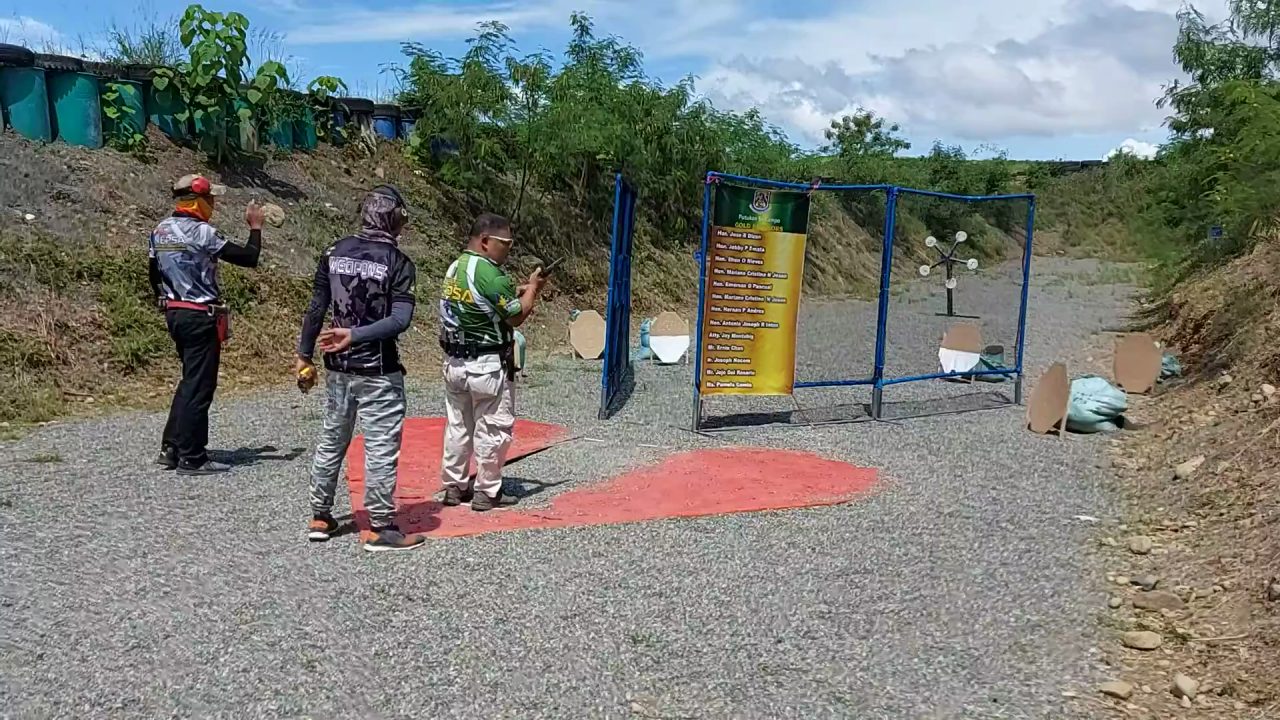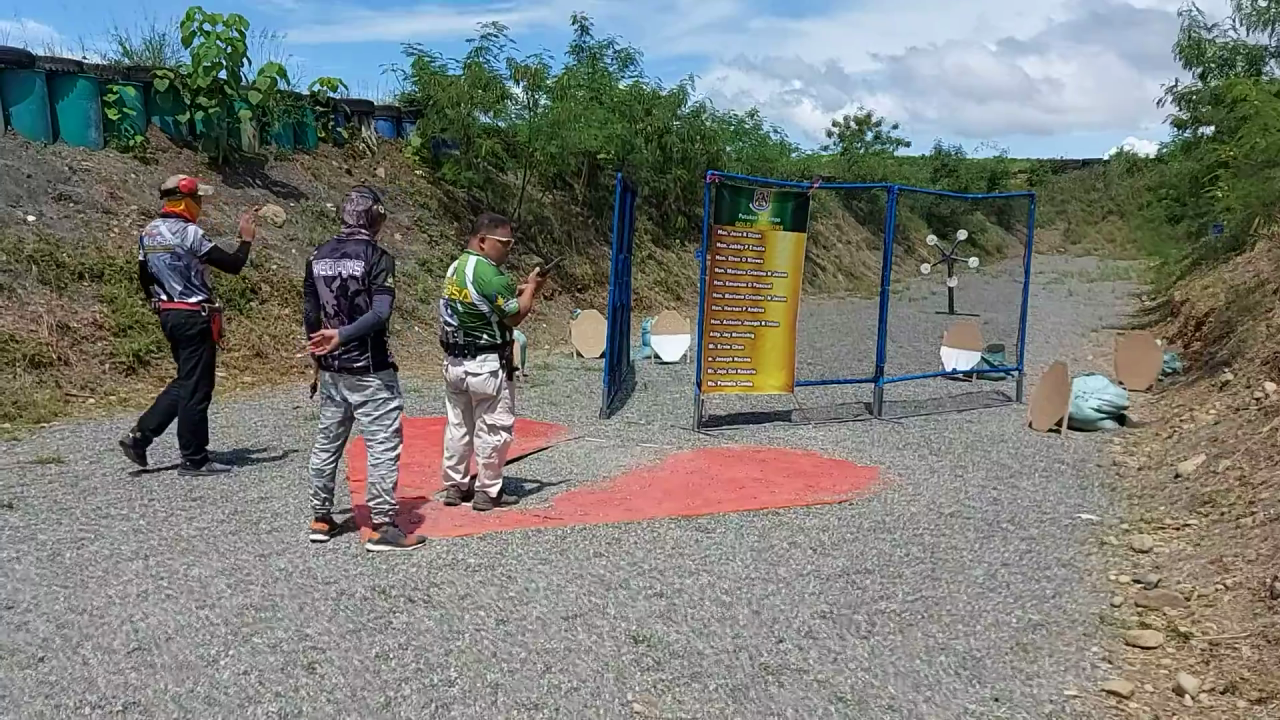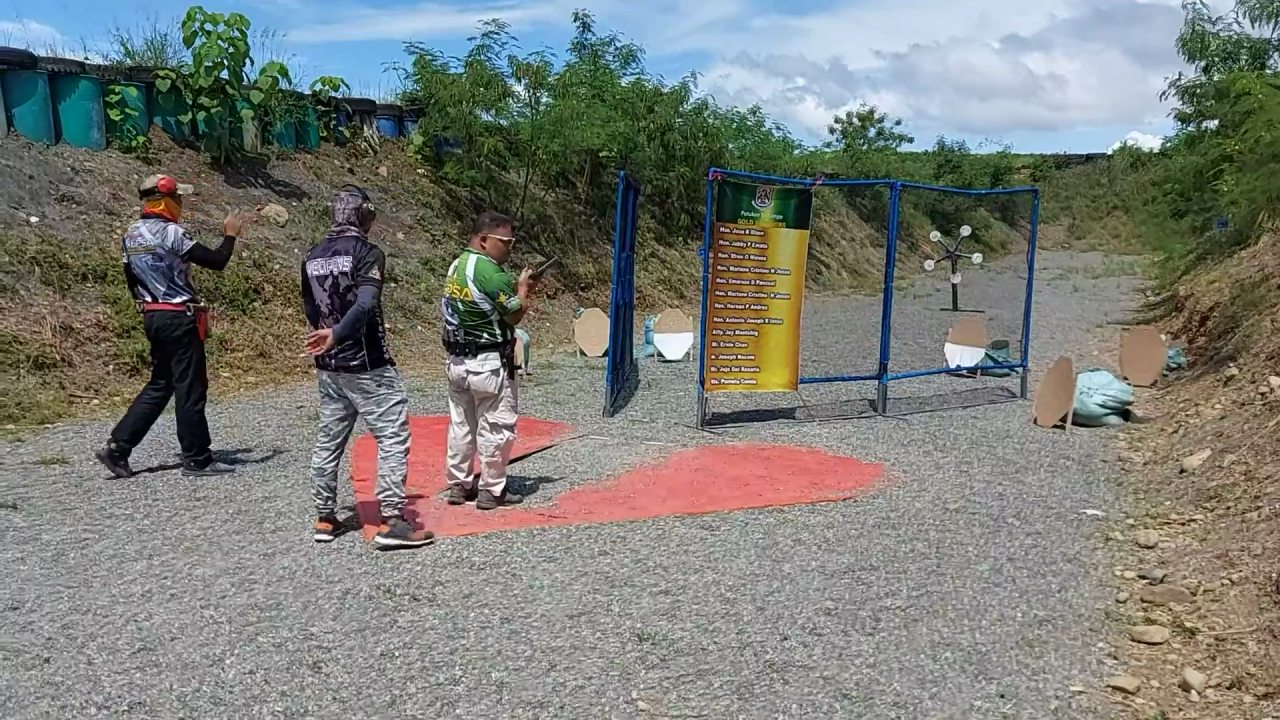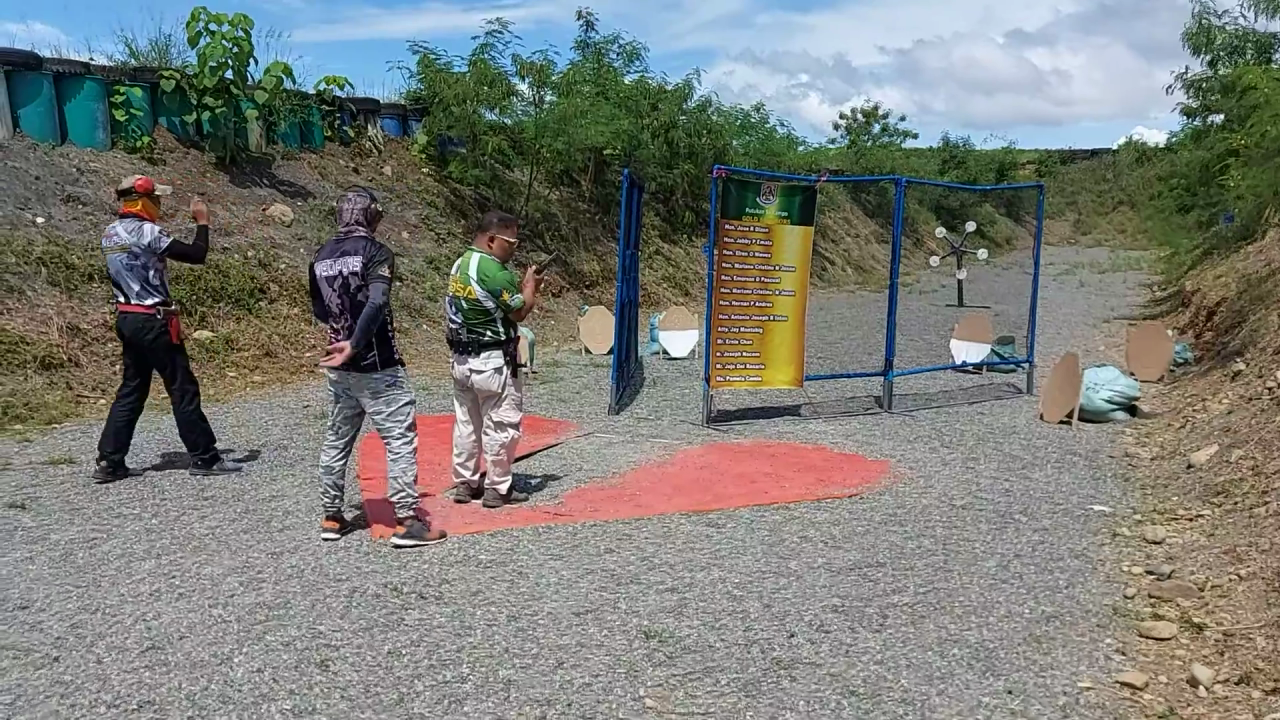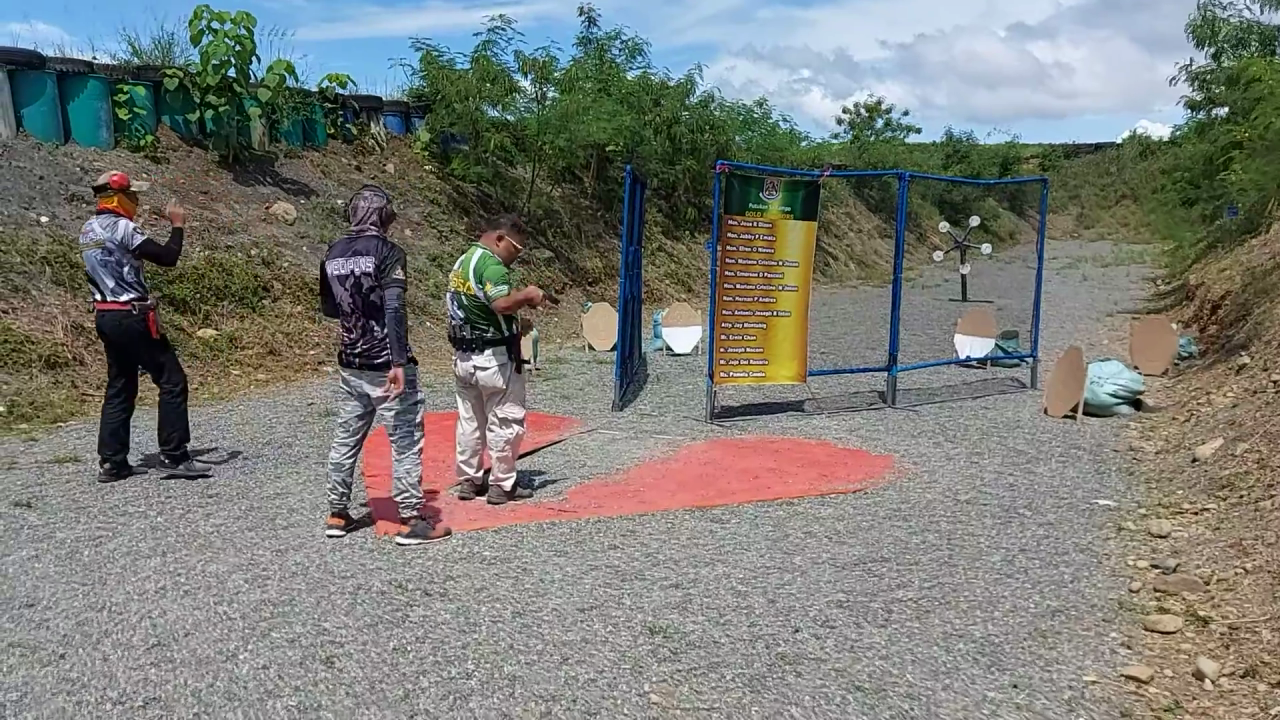
dt=0.2s
person 1, frame 1
left shoulder: (335, 252)
right shoulder: (398, 263)
left elbow: (316, 308)
right elbow: (400, 321)
left wrist: (305, 354)
right wrist: (354, 337)
left hip: (339, 367)
right hip: (378, 371)
left knee: (332, 440)
right knee: (382, 447)
left ankle: (320, 517)
right ankle: (381, 529)
person 1, frame 2
left shoulder: (319, 256)
right shoulder: (376, 257)
left elbow: (311, 313)
right elbow: (380, 314)
right wrist: (341, 336)
left hip: (332, 368)
right hip: (370, 368)
left knee: (327, 440)
right knee: (383, 445)
left ankle: (321, 519)
right ankle: (383, 528)
person 1, frame 3
left shoulder: (312, 257)
right shoulder: (367, 253)
left elbow: (312, 313)
right elbow: (366, 304)
right wrist: (335, 335)
left hip: (330, 368)
right hip: (368, 366)
left knee: (328, 441)
right knee: (393, 438)
left ankle: (325, 519)
right ankle: (391, 522)
person 1, frame 4
left shoulder: (321, 257)
right shoulder: (376, 252)
left elbow: (319, 312)
right elbow: (376, 302)
right wrist: (354, 343)
left hip: (340, 368)
right hip: (378, 365)
left knee: (336, 440)
right knee: (400, 440)
left ankle: (332, 518)
right ankle: (407, 522)
person 1, frame 5
left shoulder: (332, 255)
right shoulder: (388, 252)
left elbow: (329, 308)
right elbow: (394, 308)
right wrist: (399, 362)
left hip: (351, 363)
right hip: (384, 364)
left knee: (346, 437)
right knee: (406, 439)
left ankle: (337, 514)
right ankle: (411, 521)
person 2, frame 1
left shoulder: (160, 230)
right shoulder: (202, 232)
left elbow: (154, 275)
right elbow: (249, 259)
right wrist: (256, 227)
left hip: (175, 313)
right hip: (200, 317)
left knee: (190, 383)
right knee: (199, 388)
left ankle: (171, 448)
right ankle: (192, 459)
person 2, frame 2
left shoulder: (148, 232)
right shoulder: (189, 233)
left elbow: (145, 278)
right elbow: (233, 265)
right wrist: (246, 239)
left hip: (169, 315)
right hip: (194, 317)
left knee: (184, 382)
right knee: (196, 388)
left ankle: (139, 436)
right ankle: (194, 460)
person 2, frame 3
left shoulder: (131, 234)
right shoulder: (170, 233)
left elbow: (132, 280)
right elbow: (216, 261)
right wrist: (230, 234)
left hip: (153, 317)
right hip: (179, 318)
left knee: (159, 385)
right knee: (190, 390)
left ankle: (117, 447)
right ankle: (197, 460)
person 2, frame 4
left shoulder: (109, 235)
right shoulder: (146, 231)
right elbow: (196, 255)
right wrist: (202, 222)
left hip: (126, 319)
right hip: (153, 321)
left knee: (131, 390)
right knee: (183, 389)
left ankle: (109, 461)
right ankle: (204, 458)
person 2, frame 5
left shoulder: (87, 230)
right shoulder: (121, 227)
right elbow: (167, 257)
right wrist: (177, 225)
left hip: (105, 316)
right hip: (131, 317)
left knee: (119, 389)
right knee: (172, 381)
left ankle: (112, 462)
right ankle: (174, 457)
person 3, frame 1
left shoulder: (455, 268)
right shoulder: (490, 274)
right elbow: (516, 317)
left wrist: (514, 293)
right wrist: (532, 289)
left hip: (455, 361)
right hip: (487, 364)
left knee: (457, 427)
right knee: (493, 429)
left ankle: (454, 487)
right ankle: (487, 492)
person 3, frame 2
left shoulder: (456, 267)
right shoulder: (489, 273)
right elbow: (514, 316)
left wrist: (514, 292)
right wrist: (531, 289)
left hip: (454, 361)
right hip: (486, 364)
left knee: (458, 426)
right knee: (493, 429)
left ankle: (455, 487)
right ankle: (488, 492)
person 3, frame 3
left shoulder: (457, 266)
right shoulder: (490, 272)
right elbow: (514, 315)
left wrist: (514, 288)
right wrist: (523, 288)
left hip: (458, 359)
right hip: (488, 362)
left knee: (461, 425)
right knee: (496, 427)
left ankle: (459, 485)
right ankle: (492, 491)
person 3, frame 4
left shoulder: (460, 264)
right shoulder: (493, 270)
right elbow: (520, 312)
left wrist: (519, 287)
right wrist: (530, 285)
left hip: (462, 358)
right hip: (492, 360)
left knee: (466, 424)
right knee: (501, 425)
left ankle: (465, 484)
right ankle: (498, 489)
person 3, frame 5
left shoulder: (462, 261)
right shoulder: (491, 264)
right elbow: (501, 304)
left wrist: (519, 297)
right wrist: (527, 294)
left hip: (464, 355)
right hip: (495, 357)
left knee: (470, 421)
right knee: (506, 422)
left ankle: (469, 480)
right ankle: (502, 485)
